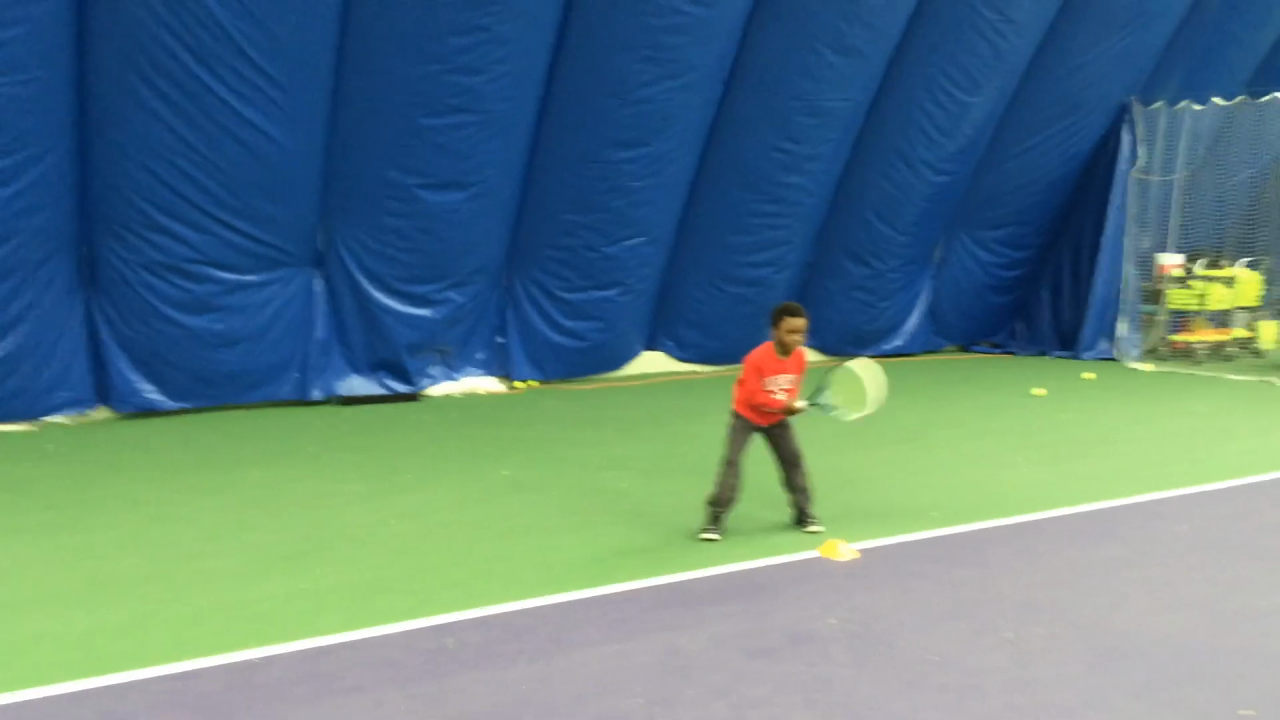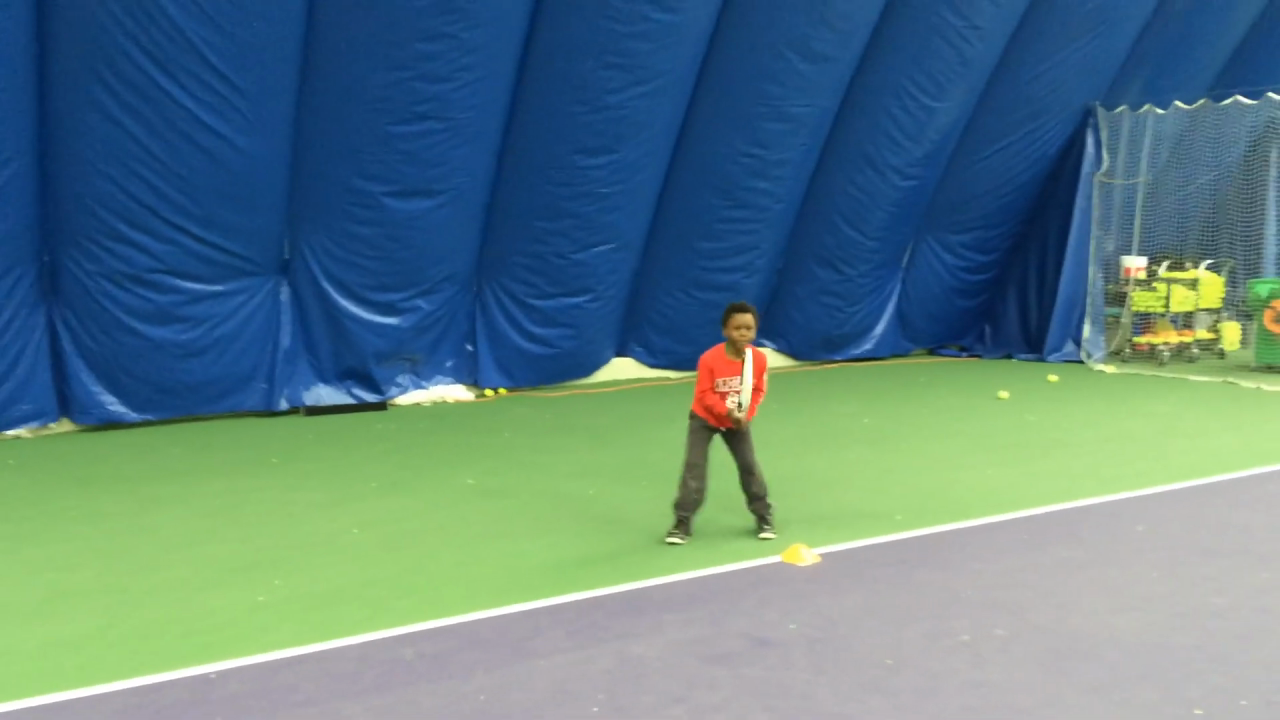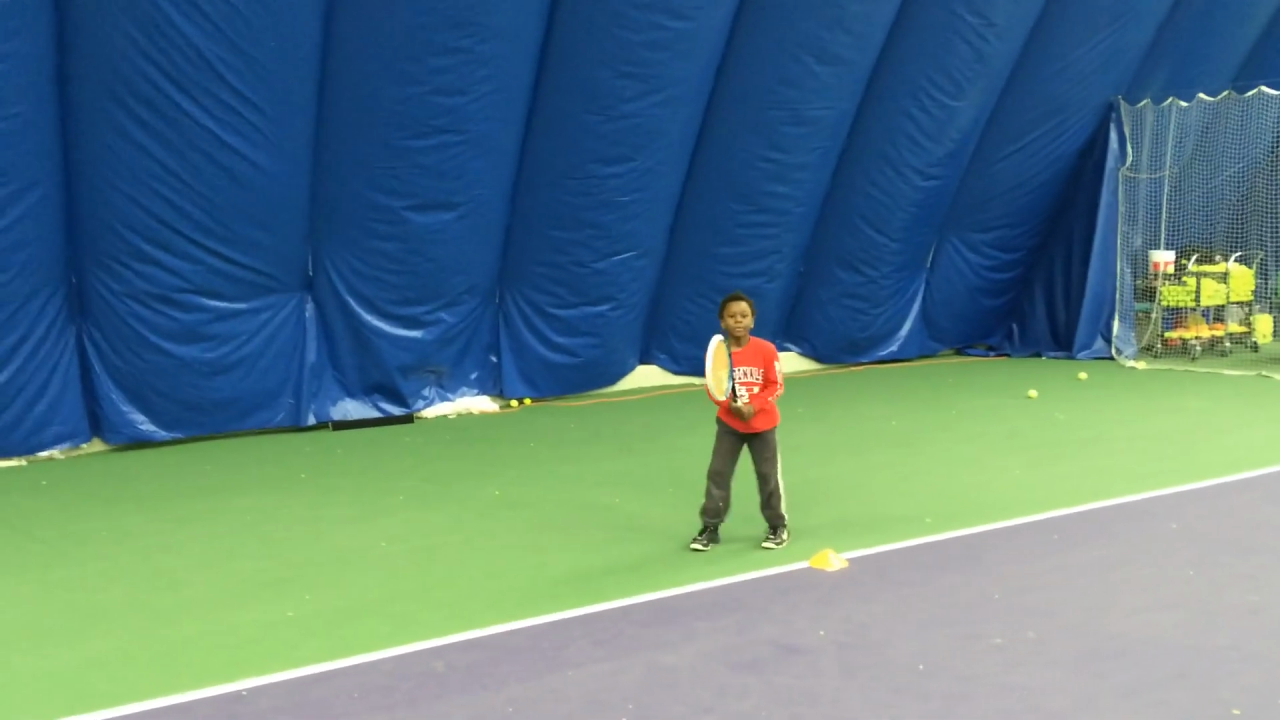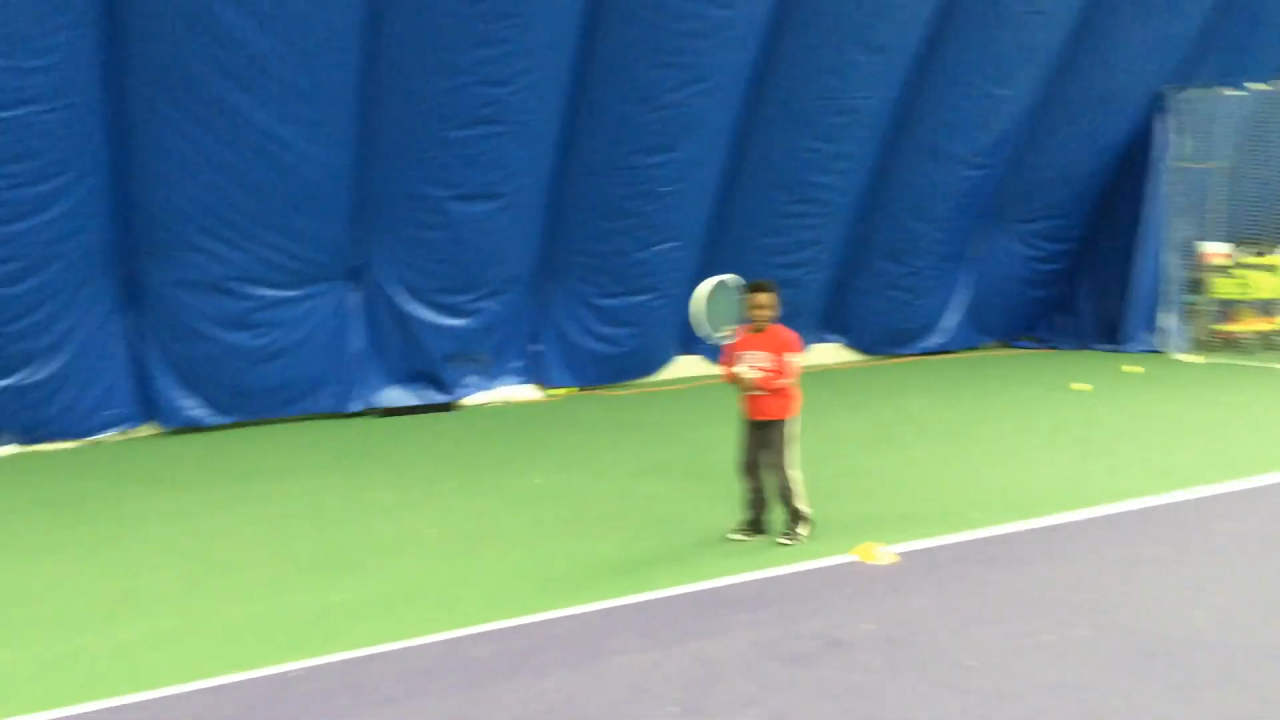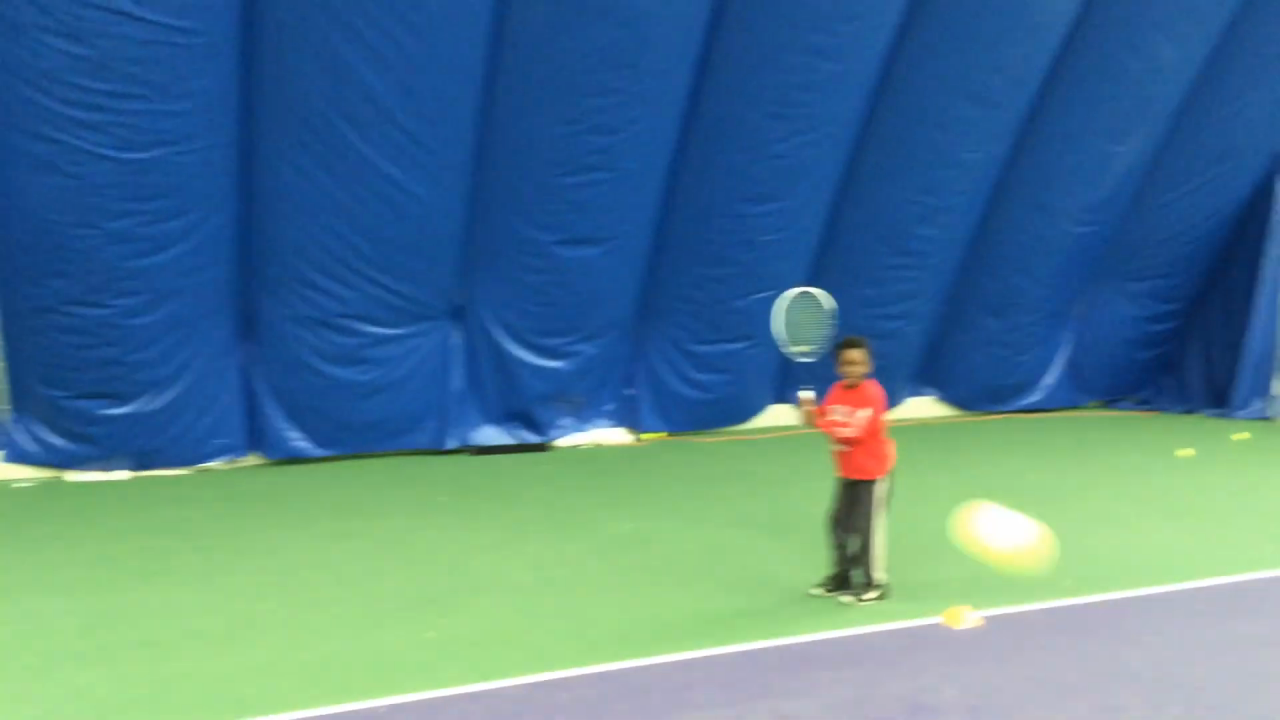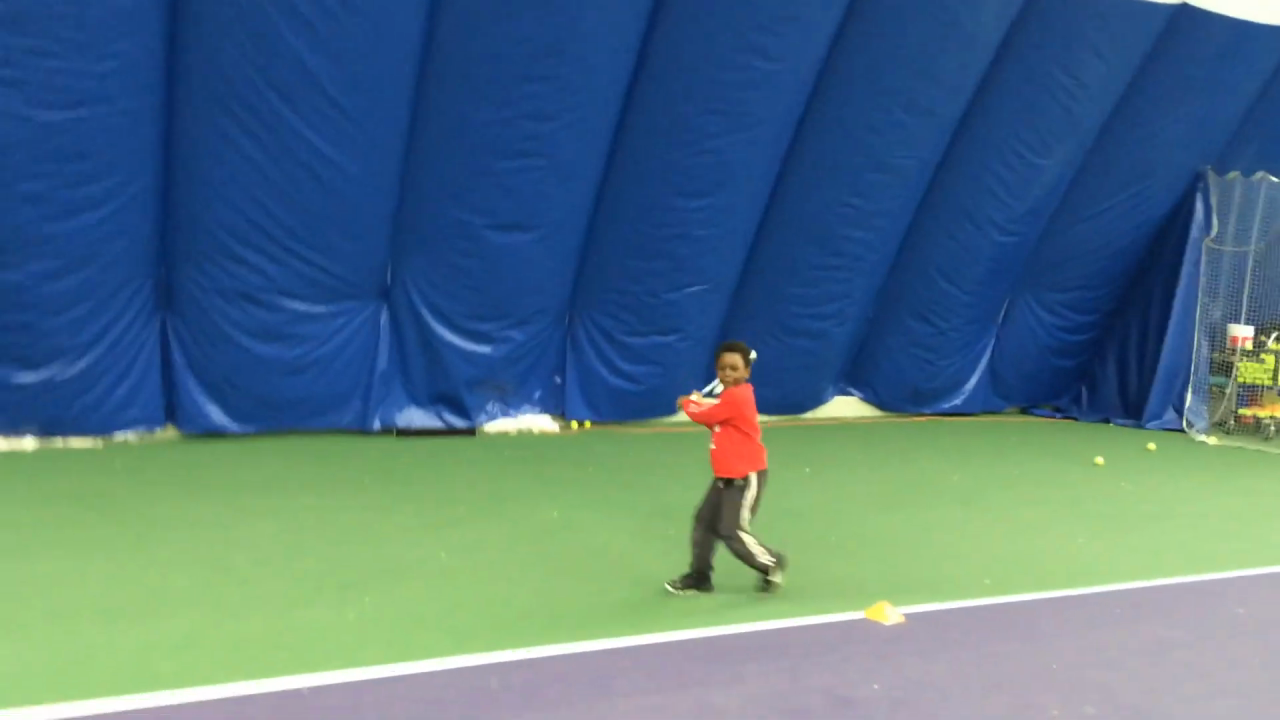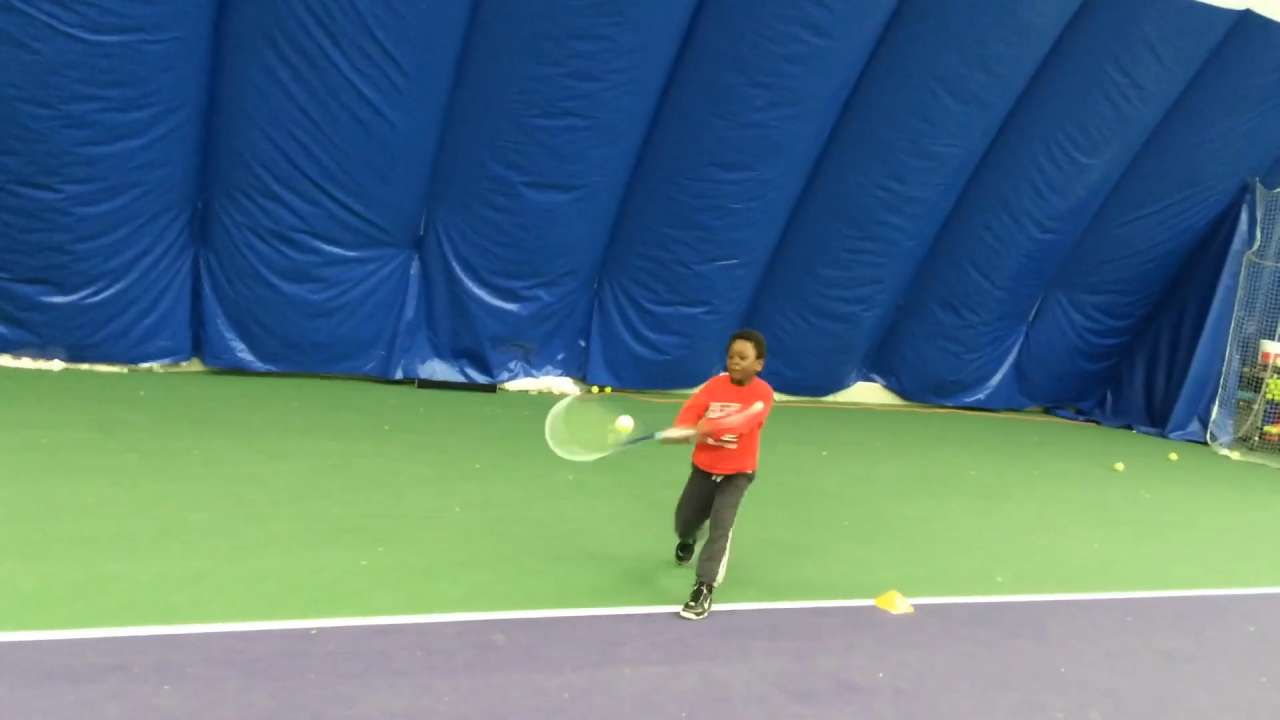
dt=0.5s
person 1, frame 1
left shoulder: (799, 357)
right shoulder: (756, 358)
left elbow: (793, 387)
right elbow: (752, 396)
left wrist: (794, 403)
right wrist: (783, 404)
left hip: (777, 418)
right hip: (746, 416)
left knee: (793, 459)
right knee: (732, 462)
left ankle: (803, 511)
right ankle: (716, 516)
person 1, frame 2
left shoulder: (759, 359)
right shoulder: (709, 359)
left elbow: (758, 392)
right elbow: (704, 395)
left wrist: (745, 414)
right wrist: (727, 412)
left hip: (737, 421)
right hip: (704, 418)
left knee: (749, 467)
right knee: (694, 466)
left ankle: (763, 516)
right ankle: (683, 522)
person 1, frame 3
left shoulder: (766, 350)
left elbow: (776, 386)
left wrist: (754, 406)
right wrist: (731, 404)
left hip: (762, 424)
right hip: (728, 424)
left knee: (768, 475)
right knee: (718, 473)
left ankle: (778, 526)
right ankle: (711, 527)
person 1, frame 4
left shoulder: (786, 338)
right shoulder: (739, 337)
left elbow: (789, 377)
right elbow: (729, 365)
left wrist: (757, 382)
right wrist: (737, 377)
left hip: (781, 413)
right hip: (753, 412)
left knee: (781, 466)
right knee: (751, 465)
left ankle: (799, 518)
right ankle: (756, 519)
person 1, frame 5
left shoulder: (872, 395)
right shoulder: (836, 391)
left elbow: (854, 432)
right elbow: (829, 420)
left wrist: (818, 421)
right wrist: (812, 411)
left hip: (873, 473)
right hip: (848, 472)
left knee: (868, 527)
right knee: (840, 520)
left ankle: (874, 583)
right ankle: (842, 577)
person 1, frame 6
left shoulder: (736, 397)
right shoulder: (731, 395)
left elbow: (703, 415)
right elbow: (713, 418)
left wrist: (686, 403)
right wrist: (696, 403)
left hip: (746, 476)
right hip: (726, 476)
left knee: (733, 530)
right knee: (704, 521)
left ankle: (770, 565)
right ankle: (699, 576)
person 1, frame 7
left shoulder: (762, 393)
right shoulder: (716, 384)
left elbow: (743, 423)
right elbow: (693, 408)
left wrist: (704, 429)
right wrist: (685, 429)
left hip: (738, 473)
right hip: (706, 468)
left knee: (721, 526)
right knee: (685, 518)
left ankle: (703, 590)
right ankle: (686, 544)
